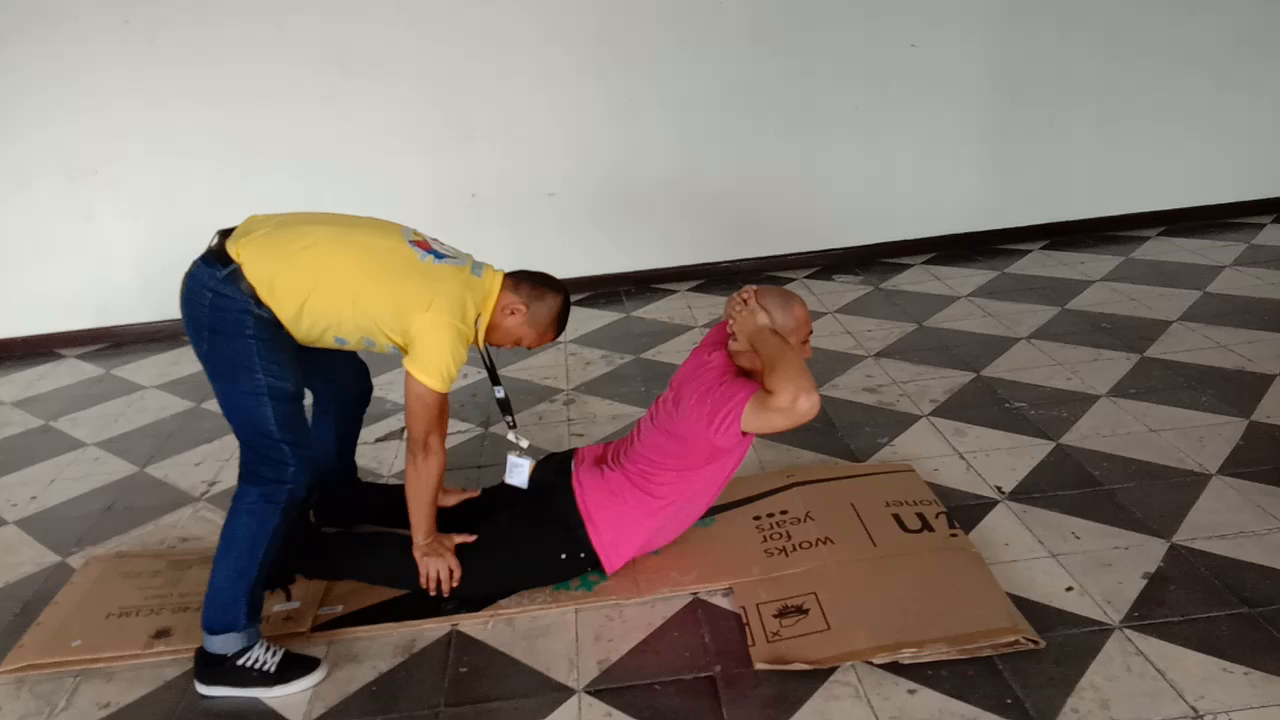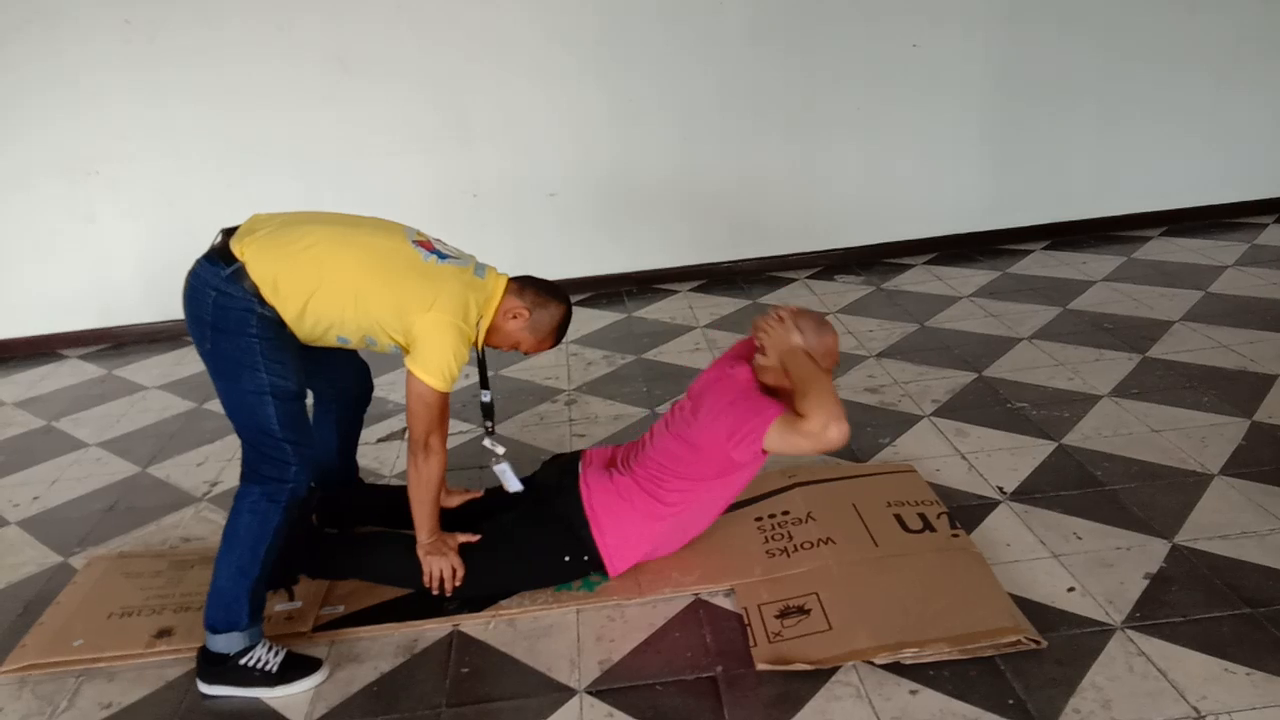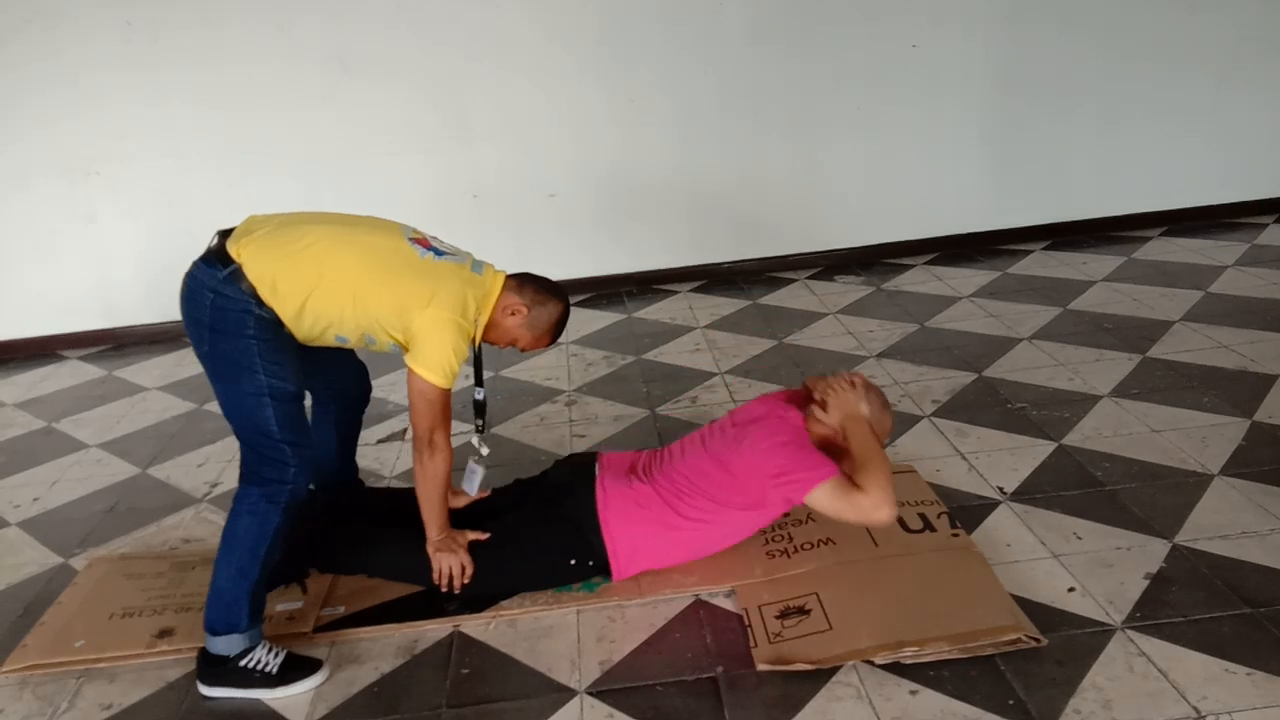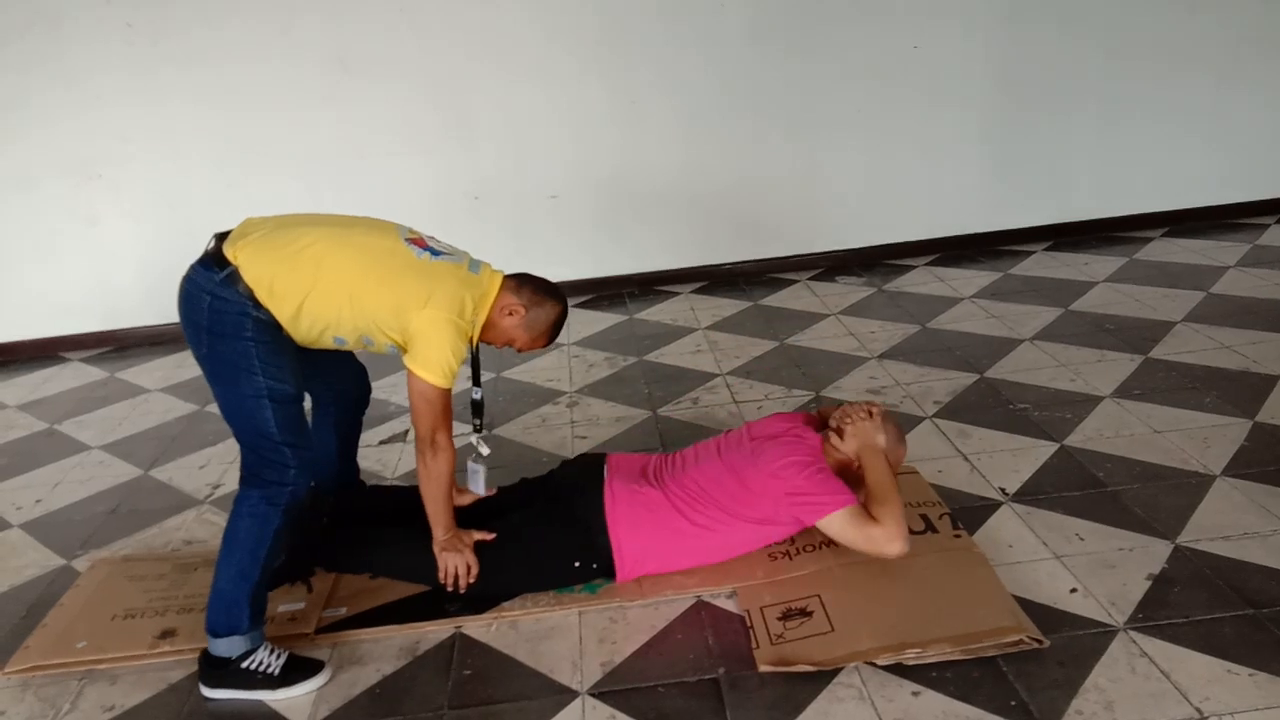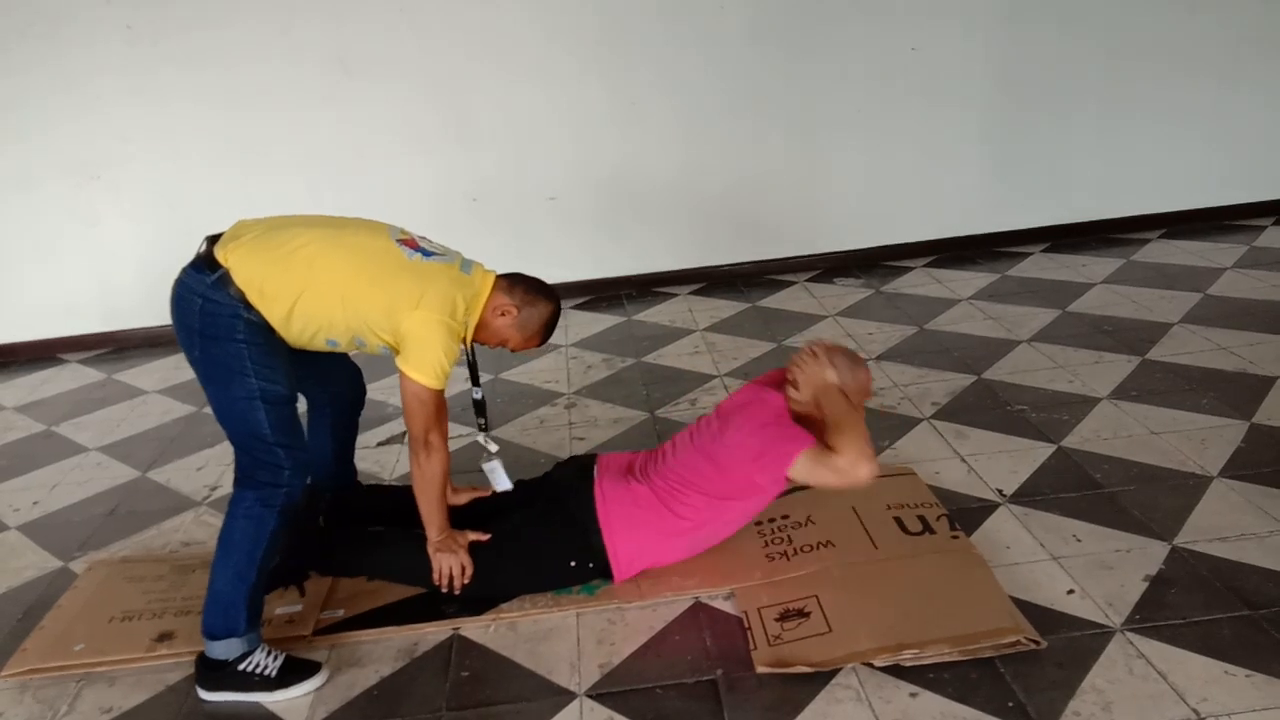
dt=0.2s
person 1, frame 1
left shoulder: (721, 347)
right shoulder: (723, 397)
right elbow: (801, 402)
right wrist: (763, 330)
left hip: (572, 479)
right hip: (577, 532)
left knee: (446, 518)
left ankle: (325, 501)
right ankle: (297, 552)
person 1, frame 2
left shoulder: (741, 365)
right shoulder: (743, 411)
left elbow: (766, 343)
right elbow: (830, 429)
right wrist: (794, 352)
left hip: (574, 481)
right hip: (576, 536)
left knee: (447, 516)
left ankle: (322, 505)
right ankle: (298, 552)
person 1, frame 3
left shoulder: (784, 408)
right shoulder: (789, 454)
left elbow: (807, 393)
right elbow: (877, 507)
left wrist: (827, 394)
right wrist: (854, 425)
left hip: (588, 481)
right hip: (586, 537)
left knee: (455, 521)
left ankle: (320, 510)
right ankle: (305, 546)
person 1, frame 4
left shoulder: (797, 428)
right shoulder: (804, 475)
right elbow: (888, 539)
right wrist: (869, 454)
left hip: (596, 483)
right hip: (599, 544)
left knee: (467, 524)
left ankle: (331, 509)
right ankle: (311, 547)
person 1, frame 5
left shoulder: (771, 392)
right shoulder: (774, 436)
left elbow: (800, 378)
right elbow: (857, 466)
right wrist: (832, 396)
left hip: (589, 484)
right hip: (590, 542)
left knee: (459, 519)
left ankle: (327, 507)
right ankle: (305, 550)
person 2, frame 1
left shoulder: (468, 282)
right shoulder: (447, 320)
left elbow: (432, 405)
right elbow: (424, 443)
left wrist: (436, 491)
right wrist: (425, 541)
left hip: (256, 264)
right hip: (230, 301)
left knee: (346, 386)
right knee: (280, 471)
right ankle: (227, 649)
person 2, frame 2
left shoulder: (470, 283)
right shoulder: (449, 320)
left elbow: (432, 405)
right elbow: (426, 443)
left wrist: (437, 492)
right wrist: (429, 540)
left hip: (256, 266)
right hip: (233, 300)
left knee: (346, 385)
right knee: (283, 469)
right ankle: (229, 649)
person 2, frame 3
left shoulder: (467, 281)
right shoulder: (448, 317)
left elbow: (435, 402)
right elbow: (430, 440)
left wrist: (441, 491)
right wrist: (439, 537)
left hip: (253, 267)
right hip: (231, 302)
left knee: (344, 387)
right knee: (282, 469)
right ankle: (229, 650)
person 2, frame 4
left shoulder: (465, 279)
right shoulder: (446, 316)
left elbow: (437, 402)
right elbow: (432, 441)
left wrist: (447, 493)
right wrist: (444, 536)
left hip: (252, 269)
right hip: (229, 304)
left knee: (345, 389)
right knee: (282, 471)
right ankle: (230, 652)
person 2, frame 5
left shoulder: (458, 280)
right shoulder: (438, 317)
left elbow: (431, 399)
right elbow: (426, 440)
left wrist: (444, 491)
right wrist: (439, 536)
left hip: (244, 273)
right hip: (221, 306)
left knee: (340, 390)
right knee: (277, 473)
right ankle: (227, 654)
